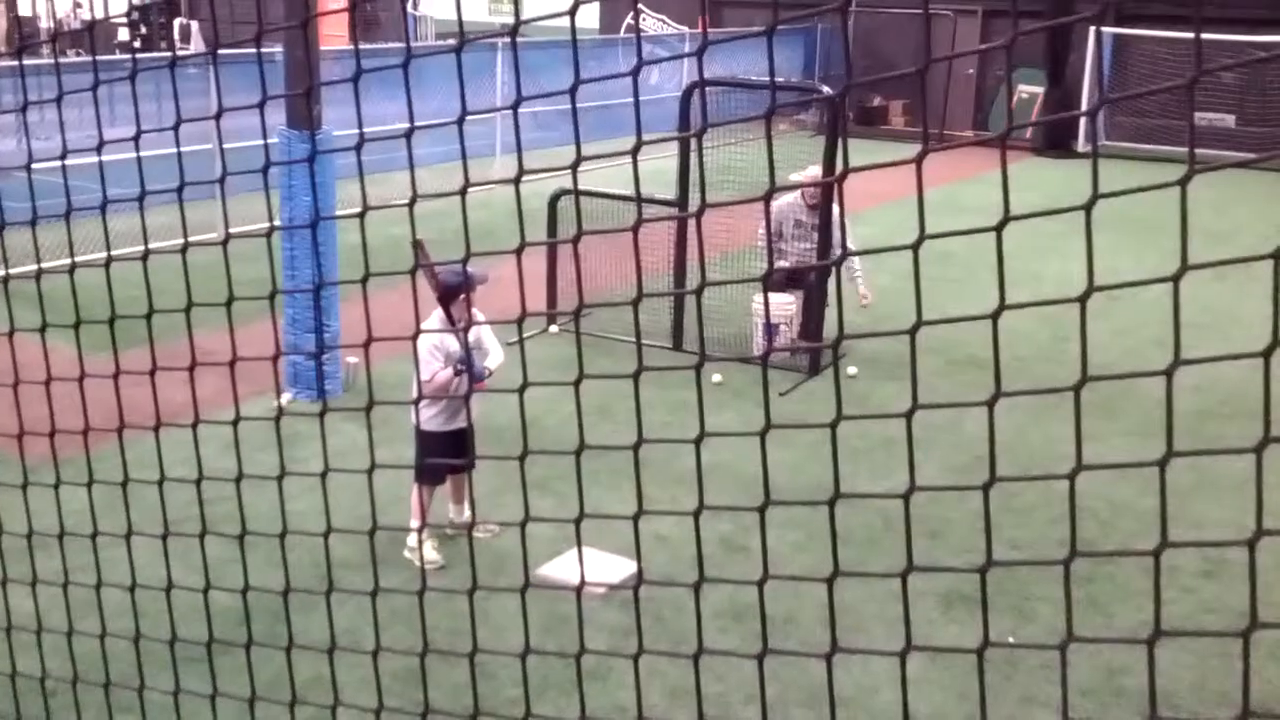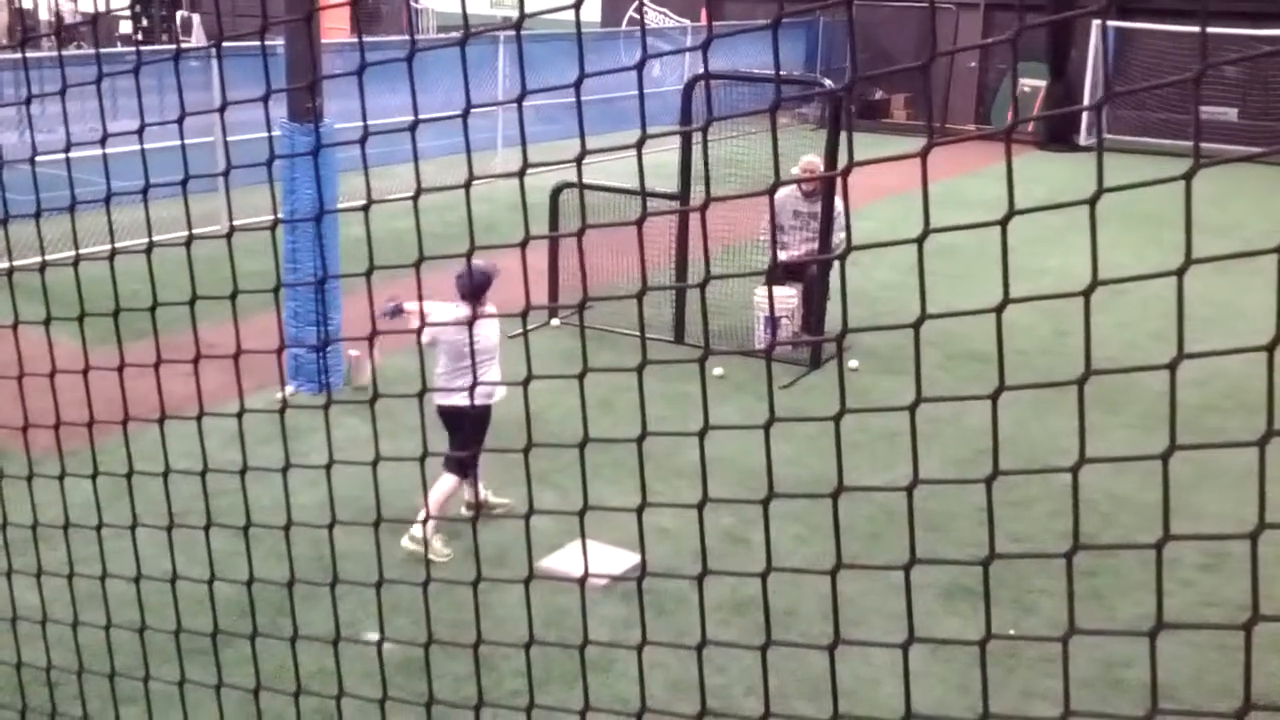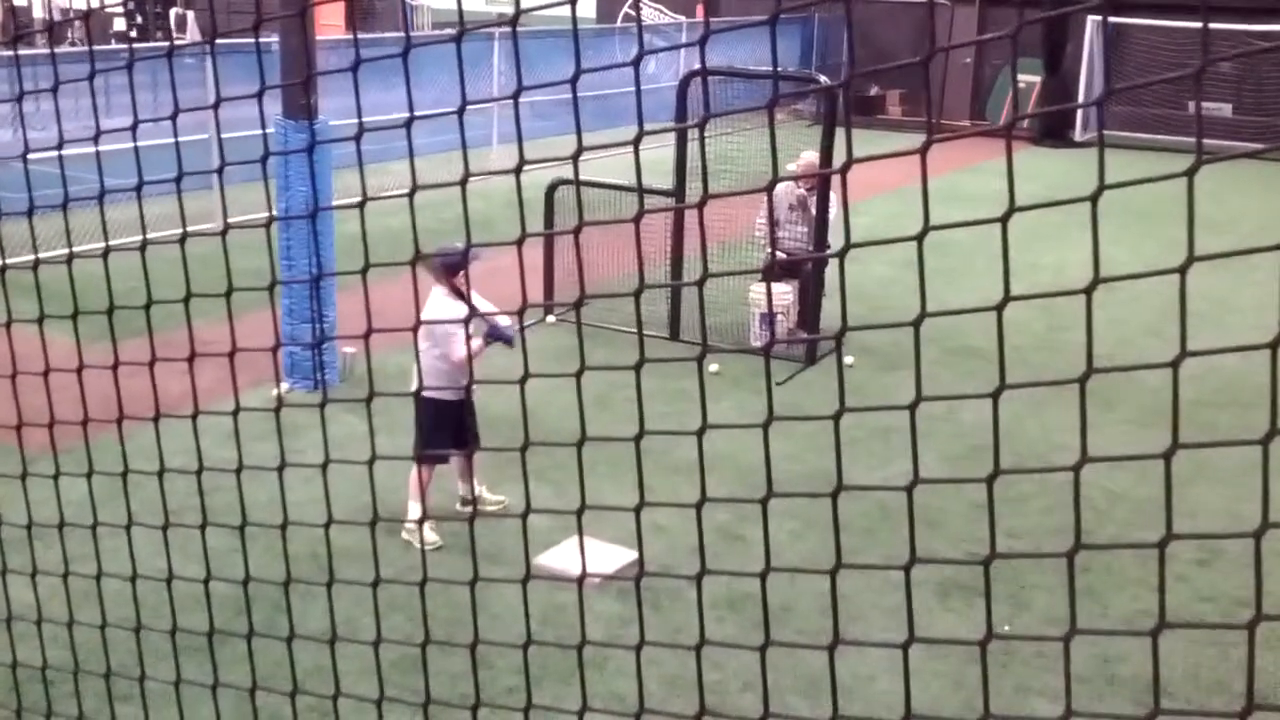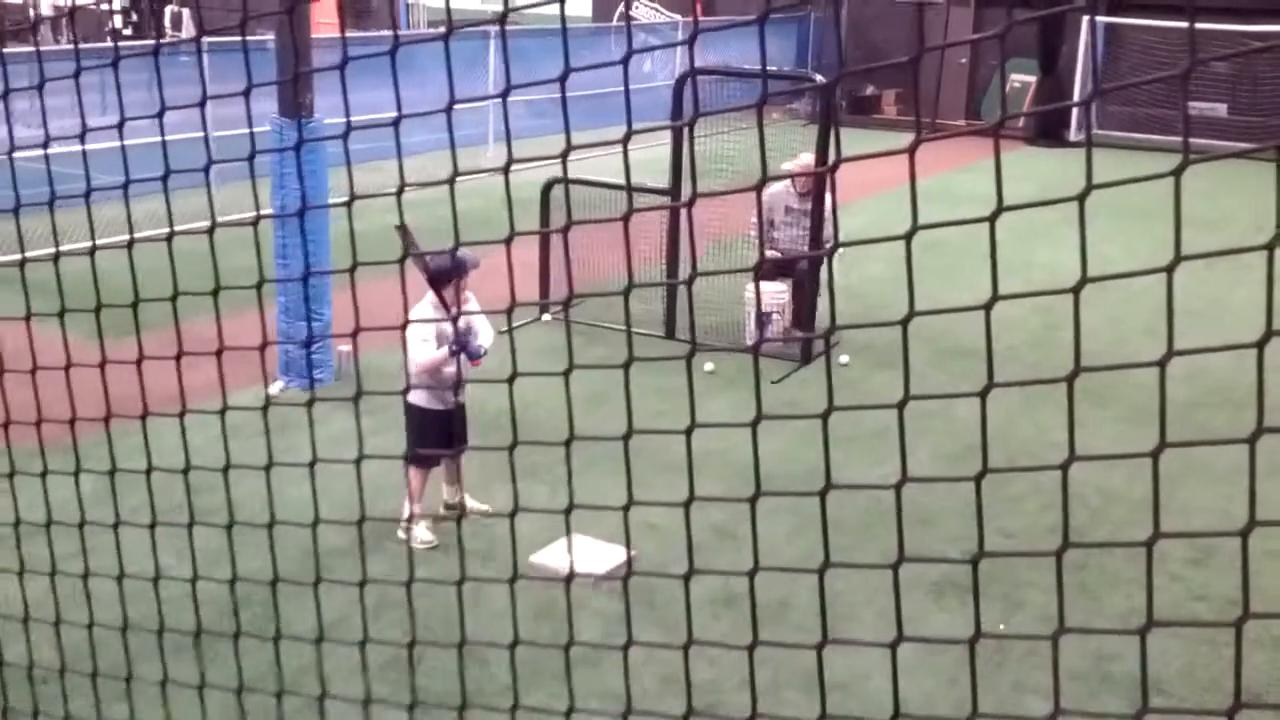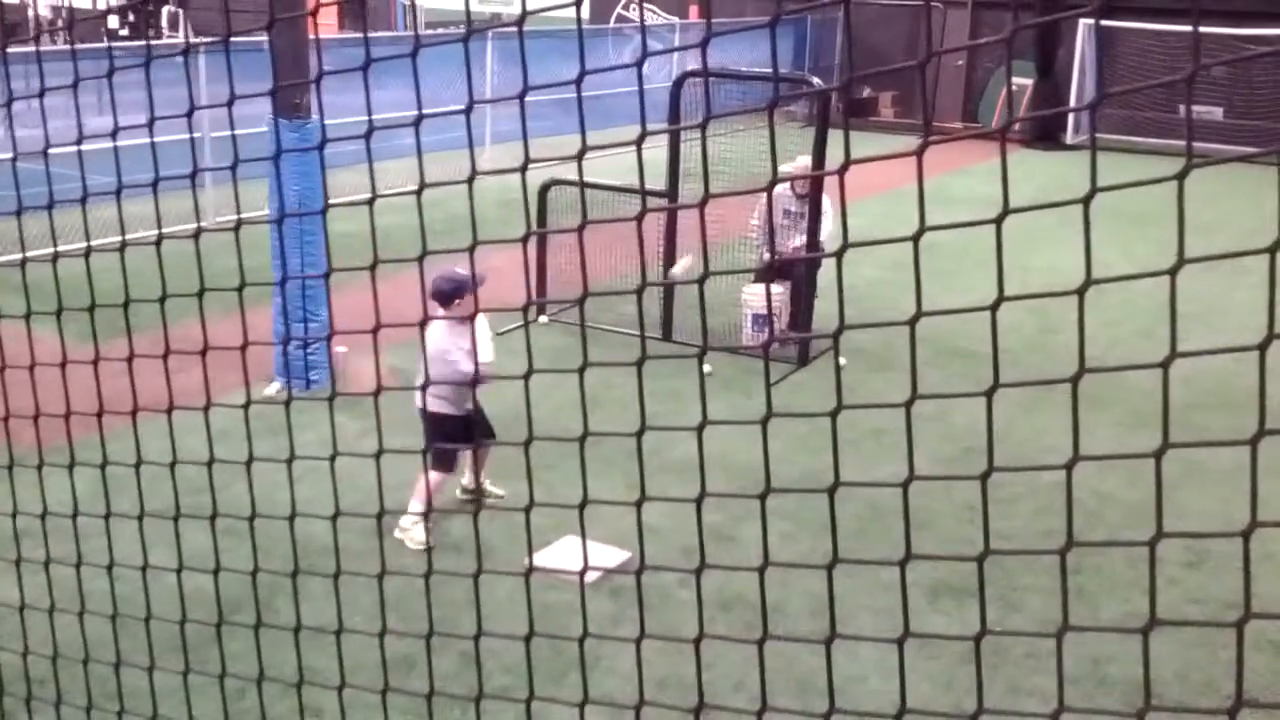
dt=1s
person 1, frame 1
left shoulder: (475, 319)
right shoulder: (431, 335)
left elbow: (495, 352)
right elbow: (428, 386)
left wrist: (484, 370)
right wrist: (457, 368)
left hip: (461, 412)
right hip: (434, 420)
left knee: (460, 469)
right knee: (428, 480)
left ankle: (460, 518)
right ankle: (417, 538)
person 1, frame 2
left shoulder: (439, 320)
right shoulder: (489, 315)
left elbow: (423, 338)
right elbow: (454, 310)
left wrist: (402, 307)
right wrist: (406, 307)
left hip: (445, 399)
right hip: (477, 401)
left knee: (467, 449)
right knee: (458, 465)
left ankle: (476, 497)
right ankle: (422, 528)
person 1, frame 3
left shoulder: (460, 298)
right shoulder: (441, 311)
right elbow: (458, 357)
left wrist: (501, 328)
right wrist: (486, 337)
left hip: (458, 388)
right hip: (434, 392)
left knee: (466, 444)
right knee: (428, 456)
left ankle: (469, 494)
right ankle: (414, 519)
person 1, frame 4
left shoulder: (466, 300)
right shoulder: (421, 318)
left elbow: (485, 330)
right elbow: (421, 363)
left wrist: (478, 347)
right wrist: (453, 348)
left hip: (454, 394)
right hip: (426, 400)
left knee: (454, 451)
right knee: (422, 461)
left ankle: (454, 499)
right ankle: (410, 520)
person 1, frame 5
left shoulder: (468, 313)
right shoulder: (440, 338)
right elbow: (467, 375)
left wrist: (479, 365)
left hip: (464, 397)
right hip: (440, 404)
left knee: (483, 438)
right knee: (443, 464)
left ankle: (472, 485)
right ankle: (411, 521)
person 2, frame 1
left shoulder: (833, 212)
right shoulder: (783, 205)
left elbow: (845, 250)
right elbow: (766, 235)
left wrist: (860, 283)
right wrist: (777, 260)
left hip: (815, 267)
right hip: (786, 266)
left knee: (815, 283)
right knee: (773, 282)
person 2, frame 2
left shoulder: (832, 202)
right shoulder: (782, 196)
left elbow: (838, 238)
right elbow: (768, 229)
left wrist: (810, 249)
right wrist: (778, 251)
left hip: (816, 257)
right hip: (786, 256)
left knee: (815, 276)
right knee: (773, 273)
left ankle: (811, 331)
person 2, frame 3
left shoulder: (827, 197)
right shoulder: (779, 191)
right elbow: (764, 224)
left wrist: (805, 208)
right wrist: (771, 249)
left hip: (810, 254)
right hip: (781, 252)
left knee: (811, 272)
right knee: (769, 269)
person 2, frame 4
left shoulder: (824, 199)
right shoulder: (774, 192)
left elbow: (830, 237)
right elbow: (758, 223)
right wrist: (765, 249)
left hip: (806, 255)
right hip: (776, 252)
left knee: (806, 272)
right knee: (764, 272)
person 2, frame 5
left shoulder: (821, 201)
right shoulder: (774, 194)
left elbow: (821, 233)
right elbow: (759, 225)
left wrist: (801, 242)
right wrist: (765, 251)
left hip: (805, 258)
right hip: (775, 255)
left knee: (804, 276)
right knee: (761, 280)
left ankle: (796, 329)
